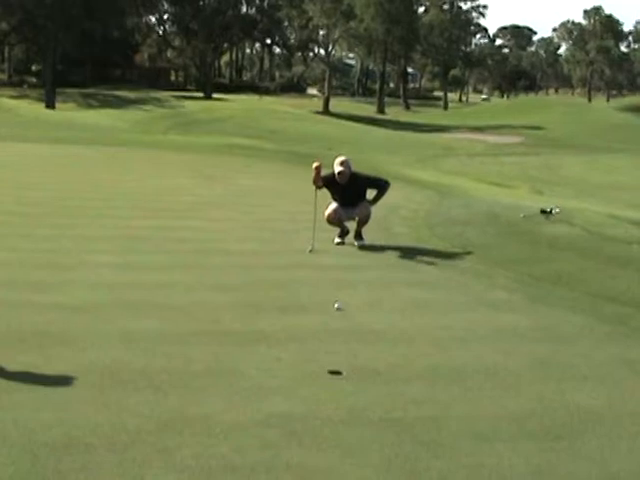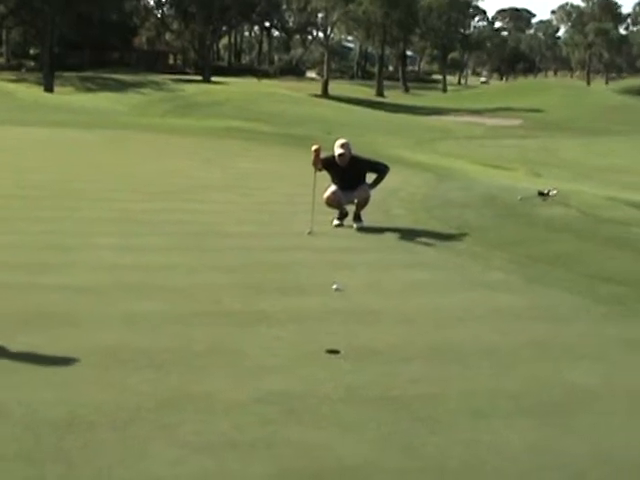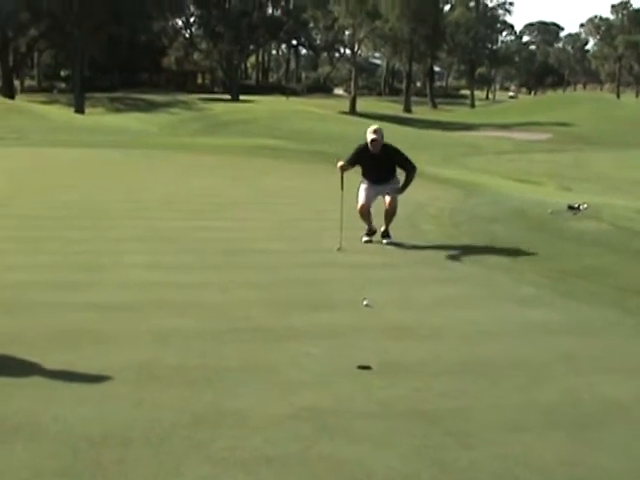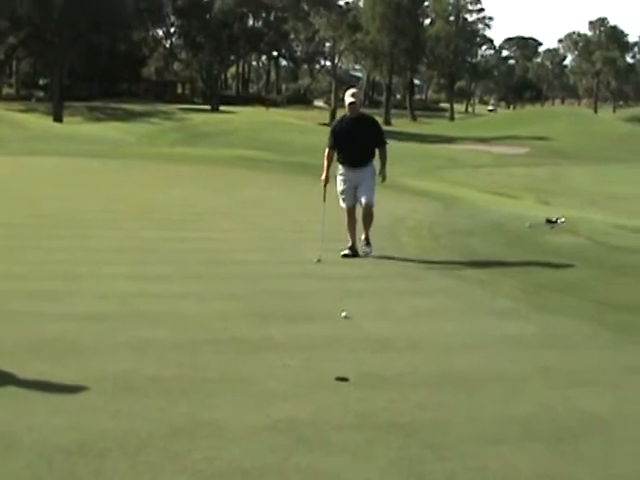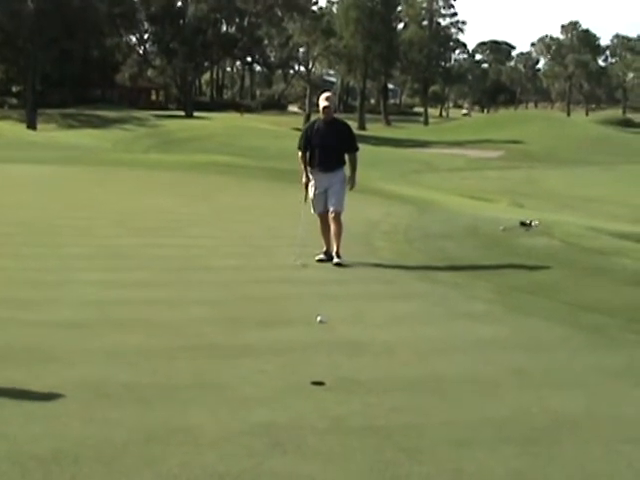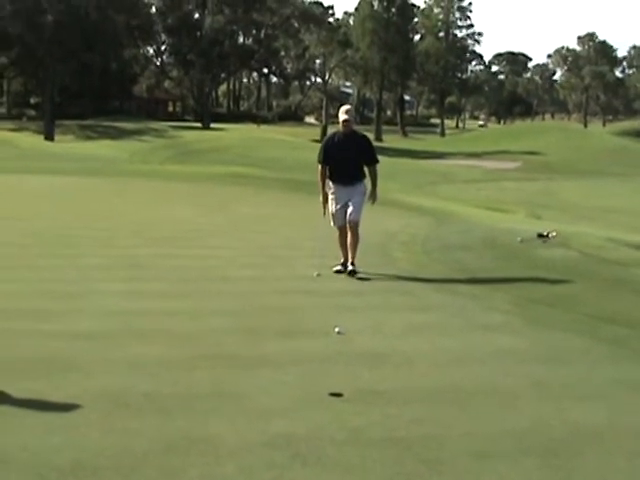
dt=0.7s
person 1, frame 1
left shoulder: (360, 179)
right shoulder: (331, 178)
left elbow: (385, 184)
right elbow: (317, 184)
left wrist: (373, 201)
right wrist: (317, 172)
left hip: (358, 207)
right hip: (340, 207)
left knee: (365, 211)
right knee: (329, 215)
left ankle: (358, 232)
right ankle: (343, 230)
person 1, frame 2
left shoulder: (360, 162)
right shoulder: (331, 161)
left elbow: (385, 168)
right elbow: (317, 166)
left wrist: (372, 185)
right wrist: (316, 155)
left hip: (357, 190)
right hip: (340, 191)
left knee: (365, 194)
right knee: (328, 198)
left ankle: (357, 214)
right ankle: (342, 212)
person 1, frame 3
left shoulder: (392, 151)
right shoulder: (361, 150)
left elbow: (412, 169)
right elbow: (347, 165)
left wrist: (402, 188)
right wrist: (342, 166)
left hip: (389, 183)
right hip: (369, 183)
left knee: (391, 203)
right knee: (362, 207)
left ankle: (385, 230)
right ankle: (370, 228)
person 1, frame 4
left shoulder: (371, 123)
right shoulder: (339, 125)
left elbow: (381, 146)
right elbow: (330, 150)
left wrist: (383, 168)
right wrist: (326, 172)
left hip: (366, 170)
right hip: (345, 171)
left knee: (368, 206)
right knee: (349, 209)
left ankle: (366, 238)
right ankle: (352, 246)
person 1, frame 5
left shoulder: (343, 128)
right shoulder: (311, 127)
left elbow: (352, 153)
right elbow: (302, 152)
left wrist: (353, 174)
right wrist: (305, 173)
left hip: (337, 175)
right hip: (316, 175)
left knee: (335, 214)
right knee: (322, 215)
left ankle: (337, 253)
right ankle: (327, 250)
person 1, frame 6
left shoulder: (363, 141)
right shoulder: (330, 141)
left elbow: (372, 166)
right elbow: (322, 167)
left wrist: (374, 188)
right wrist: (322, 191)
left hip: (357, 188)
right hip: (336, 188)
left knee: (352, 224)
right knee: (341, 227)
left ankle: (352, 263)
right ankle: (344, 261)
